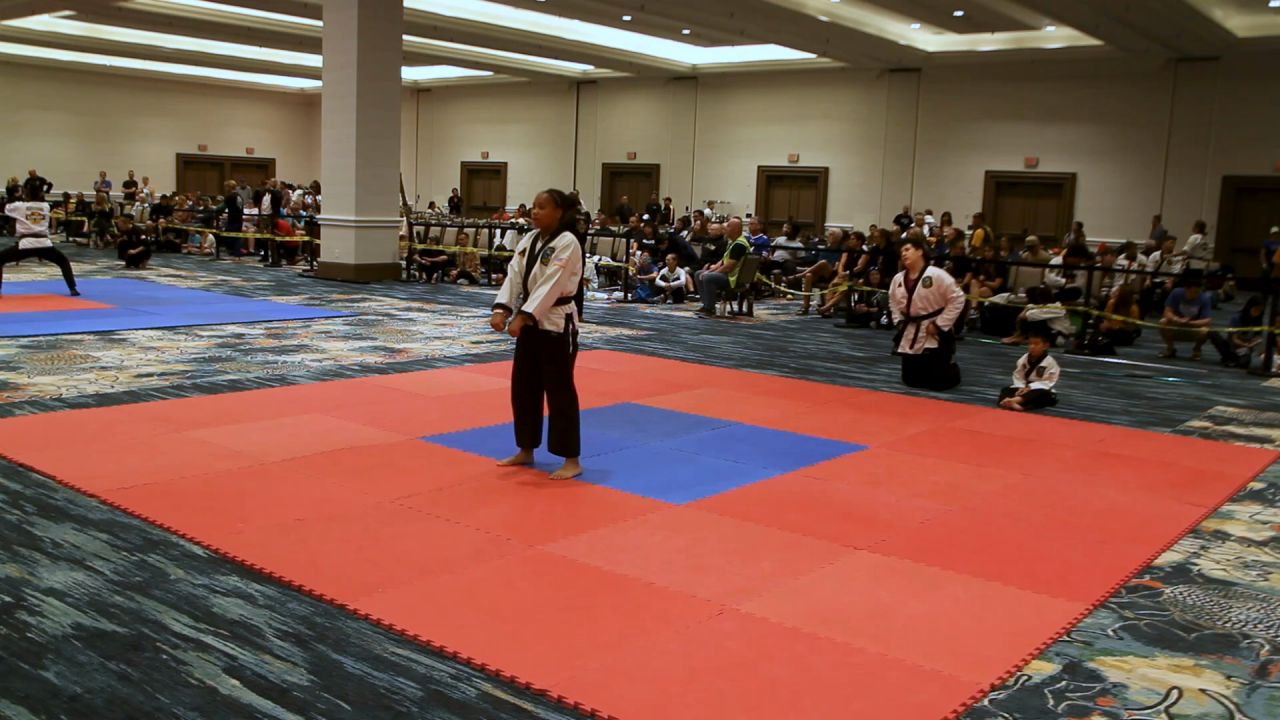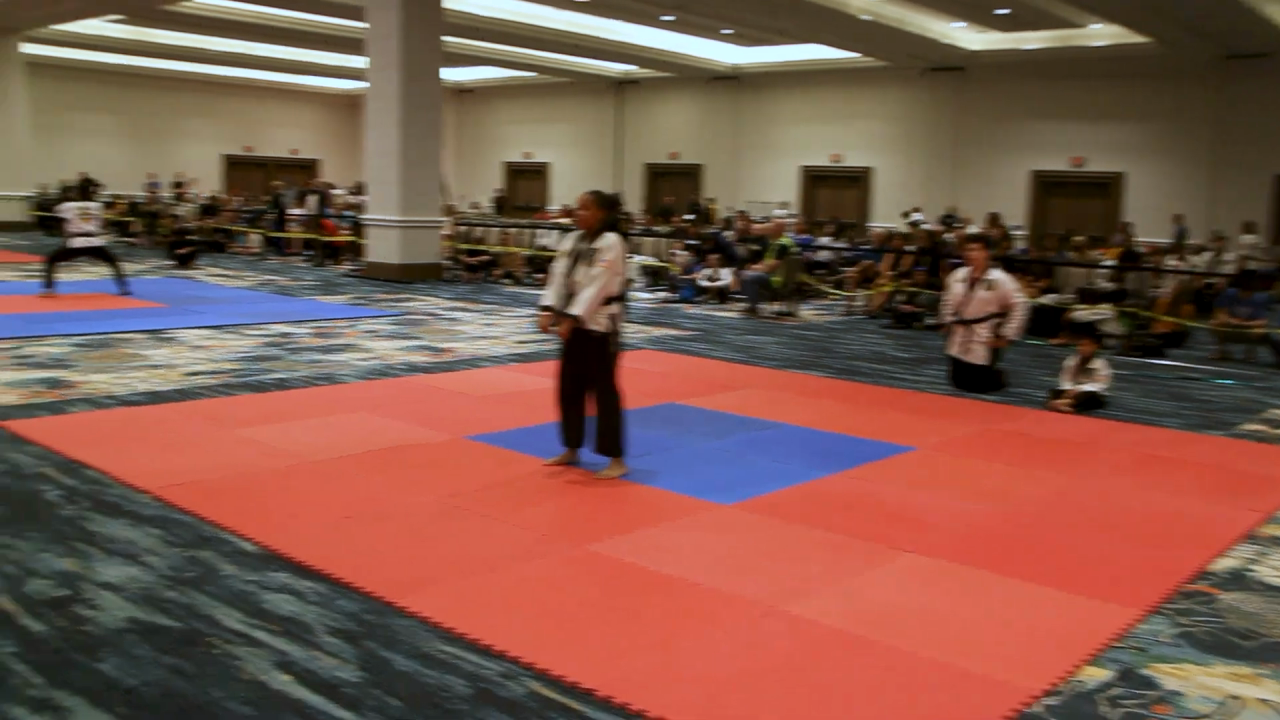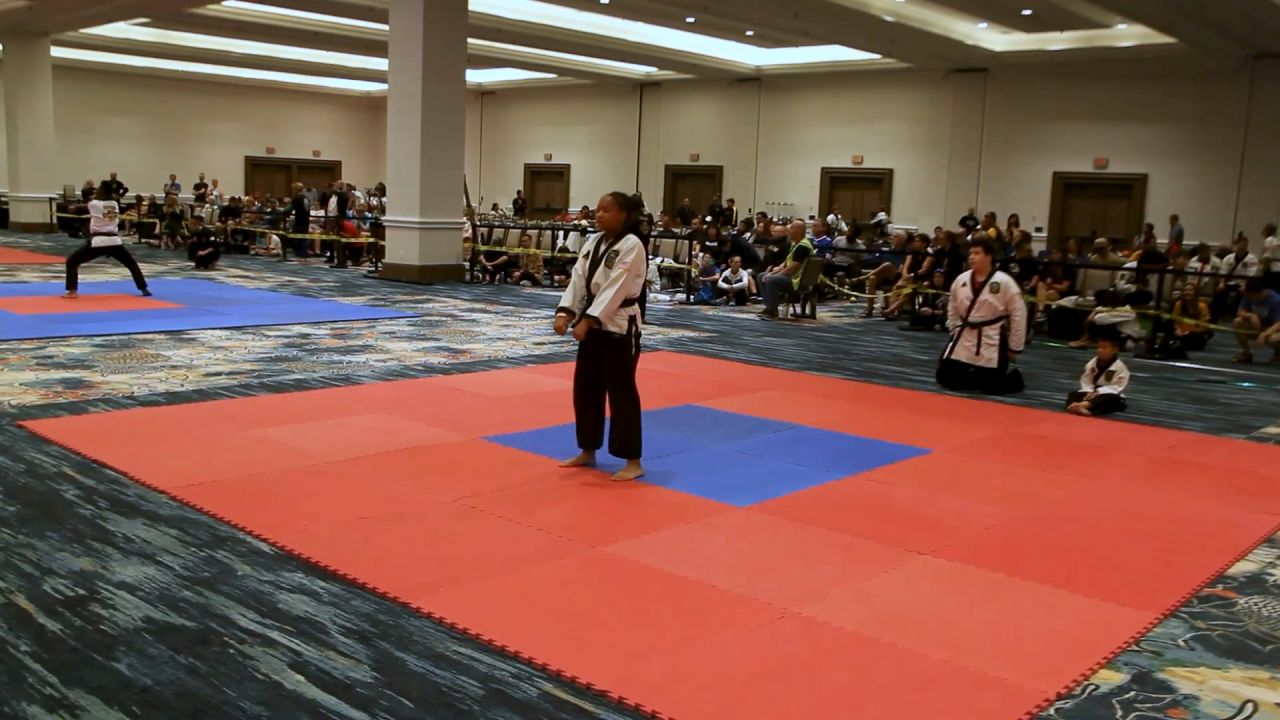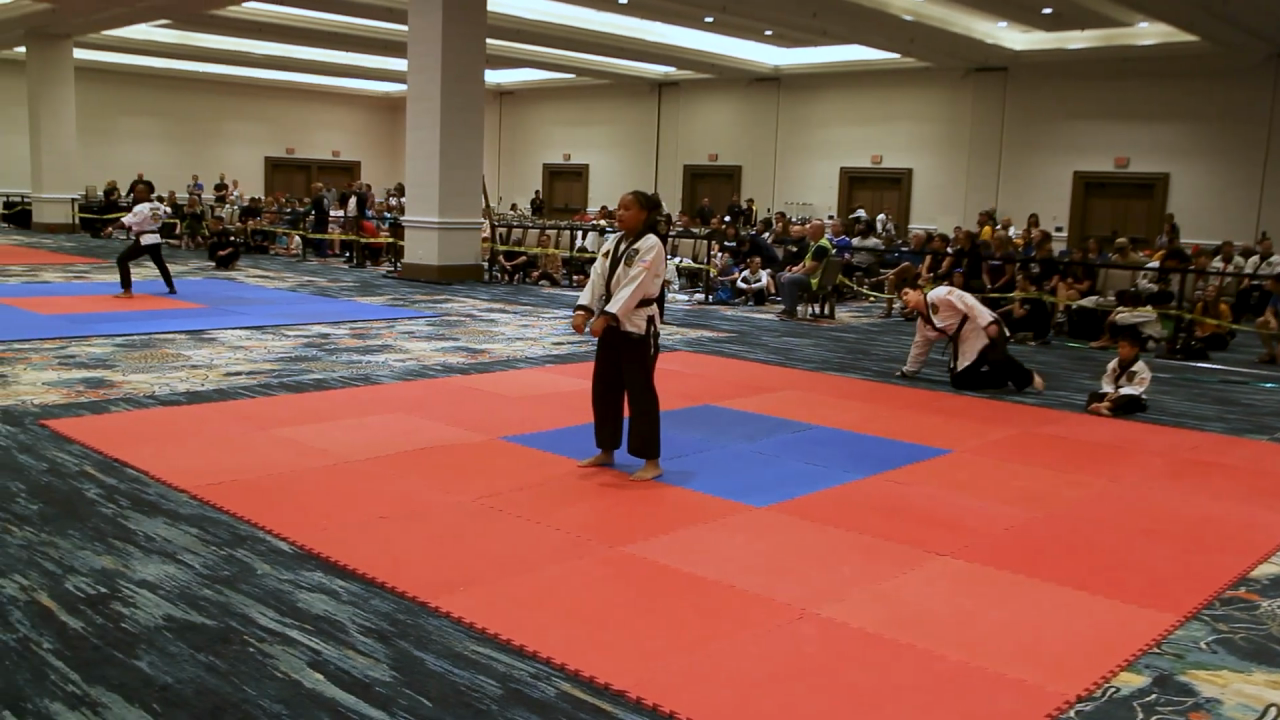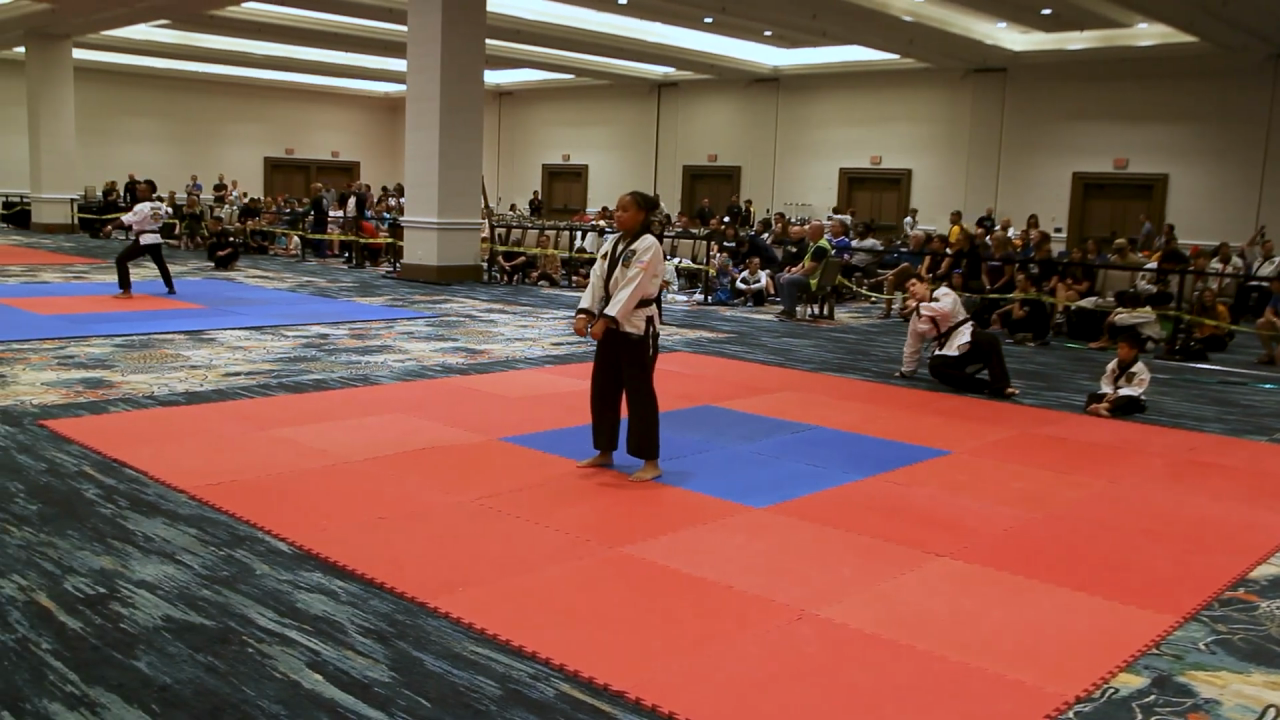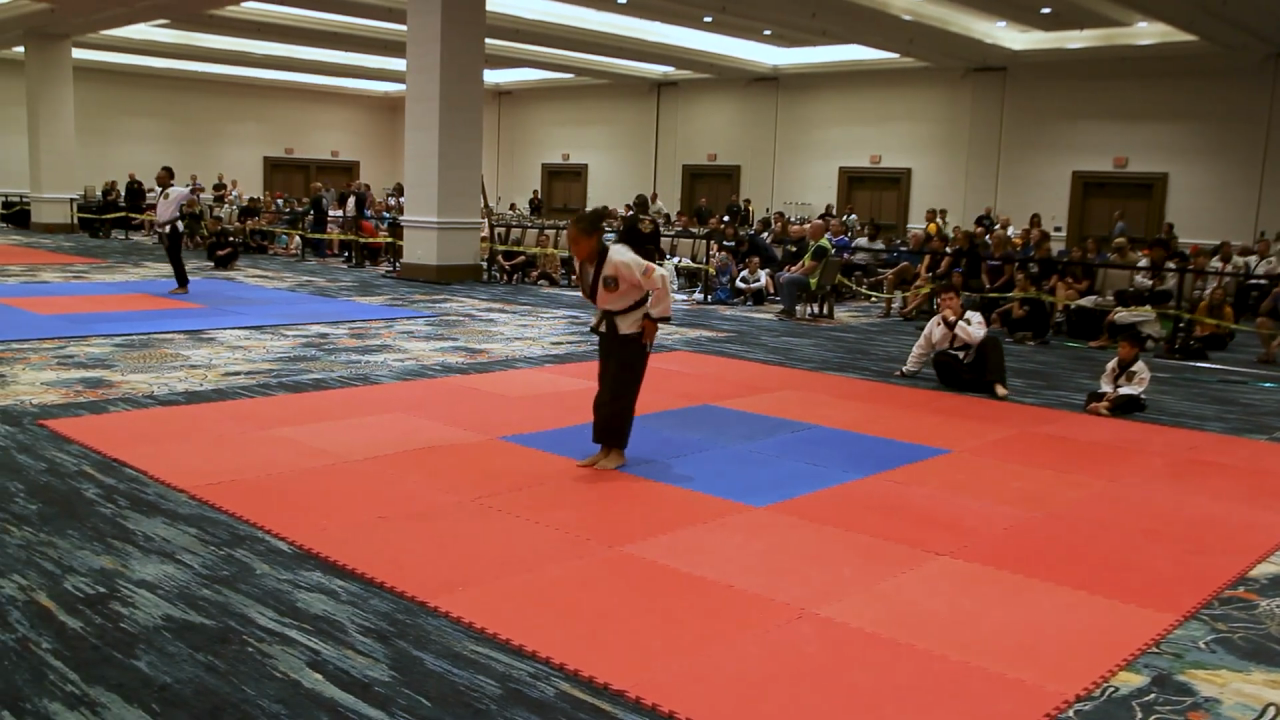
dt=0.7s
person 1, frame 1
left shoulder: (568, 243)
right shoulder: (529, 240)
left elbow: (550, 285)
right elbow: (515, 276)
left wrist: (521, 316)
right wrist: (501, 309)
left hip: (557, 323)
right hip: (530, 321)
left knee: (560, 391)
right knee: (523, 388)
left ankle: (571, 460)
right ankle: (526, 450)
person 1, frame 2
left shoulder: (611, 243)
right shoulder: (572, 240)
left elbow: (596, 286)
right elbow: (558, 278)
left wrist: (570, 319)
right wrist: (548, 311)
left hip: (600, 323)
right hip: (573, 320)
left knee: (604, 389)
right knee: (569, 387)
left ankle: (616, 459)
right ankle: (571, 449)
person 1, frame 3
left shoulder: (632, 245)
right shoulder: (593, 242)
left elbow: (615, 288)
right elbow: (578, 279)
left wrist: (587, 320)
right wrist: (565, 312)
left hip: (620, 325)
right hip: (592, 322)
left knee: (622, 392)
right knee: (586, 389)
left ankle: (633, 461)
right ankle: (588, 451)
person 1, frame 4
left shoulder: (651, 245)
right shoulder: (613, 242)
left elbow: (634, 286)
right elbow: (597, 278)
left wrist: (604, 317)
right wrist: (583, 311)
left hip: (639, 325)
right hip: (612, 323)
left knee: (641, 392)
right knee: (604, 389)
left ankle: (652, 462)
right ankle: (607, 451)
person 1, frame 5
left shoulder: (649, 246)
right shoulder: (612, 243)
left elbow: (632, 287)
right elbow: (597, 280)
left wrist: (604, 320)
right wrist: (585, 314)
left hip: (638, 325)
right hip: (611, 324)
left knee: (640, 393)
right knee: (602, 390)
left ankle: (651, 462)
right ankle: (605, 452)
person 1, frame 6
left shoulder: (620, 259)
right shoulder: (581, 259)
left elbow: (660, 280)
left wrist: (654, 318)
left hip: (633, 326)
right hip: (609, 325)
left knee: (621, 391)
right knee: (606, 388)
left ankle: (616, 451)
right ankle: (606, 448)
